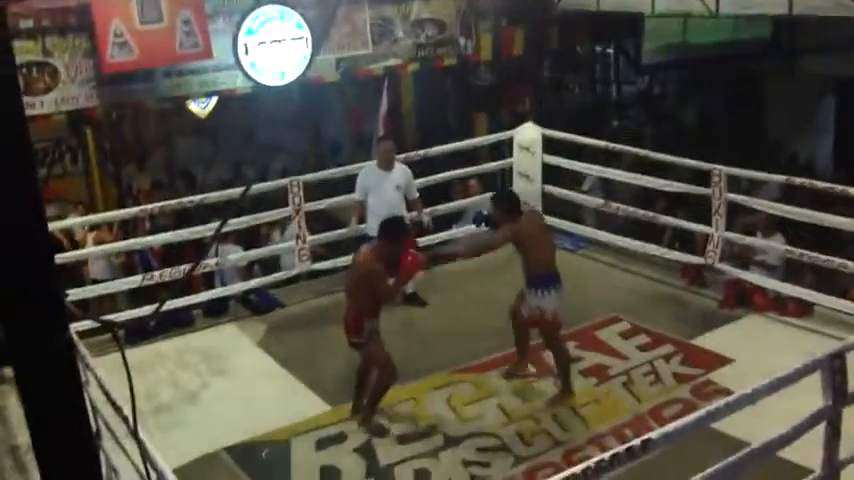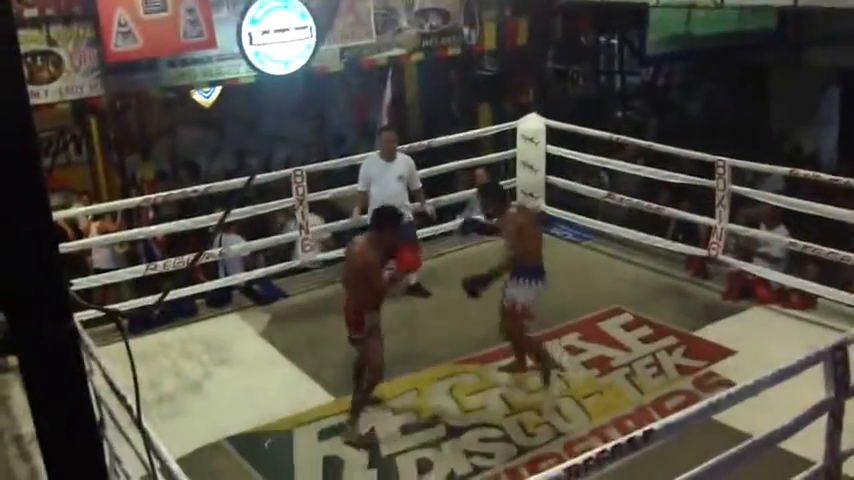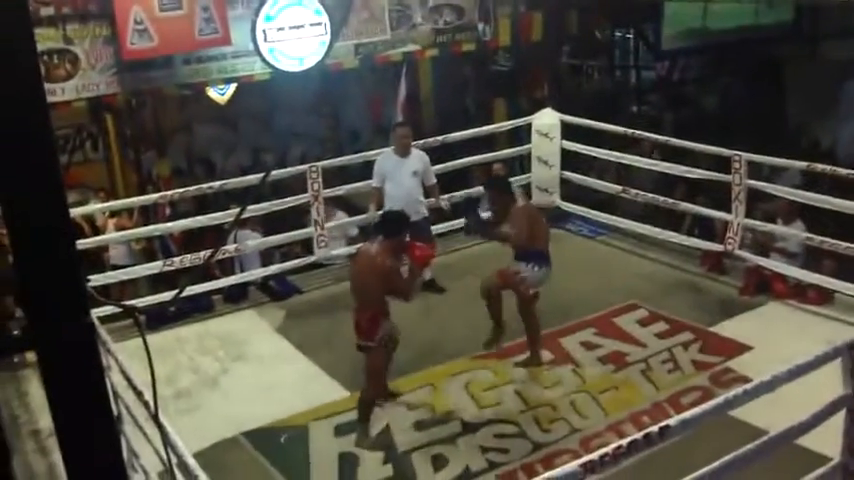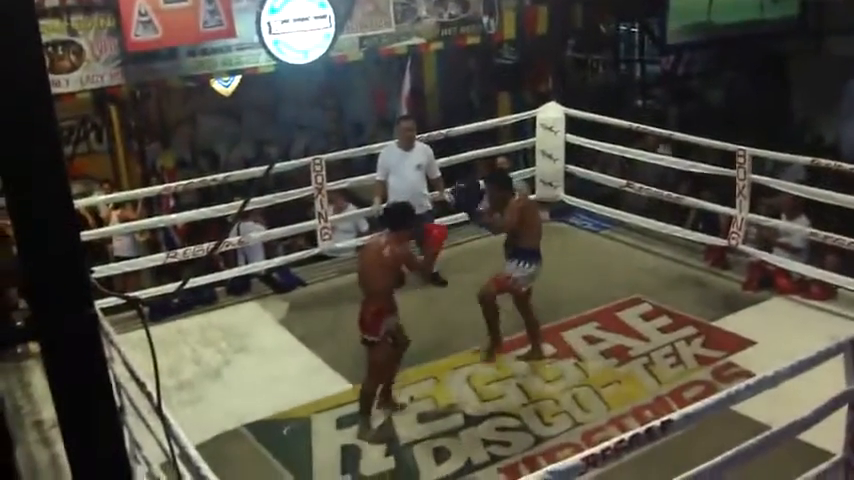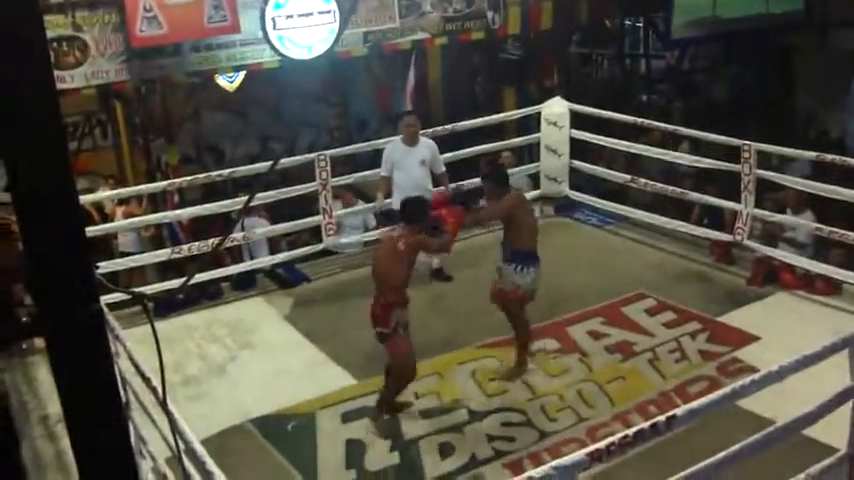
dt=0.2s
person 1, frame 1
left shoulder: (368, 250)
right shoulder: (372, 265)
right elbow: (386, 296)
left wrist: (401, 273)
right wrist: (404, 276)
left hip: (359, 315)
right hip: (361, 322)
left knee: (370, 361)
right knee: (388, 372)
left ankle: (358, 406)
right ankle: (367, 417)
person 1, frame 2
left shoulder: (360, 242)
right shoulder: (368, 257)
right elbow: (382, 291)
left wrist: (393, 272)
right wrist: (401, 272)
left hip: (359, 308)
right hip: (363, 315)
left knee: (366, 355)
right knee: (375, 371)
left ankle: (359, 395)
right ankle: (352, 425)
person 1, frame 3
left shoulder: (366, 249)
right shoulder: (386, 263)
right elbow: (406, 294)
left wrist: (401, 258)
right wrist: (416, 267)
left hip: (366, 313)
right hip: (374, 321)
left knee: (392, 341)
right knee: (374, 380)
left ankle: (381, 390)
right ankle: (362, 433)
person 1, frame 4
left shoulder: (372, 243)
right shoulder: (399, 251)
right elbow: (425, 270)
right wrist: (433, 246)
left hip: (374, 308)
right hip: (379, 315)
left knee: (401, 343)
right knee: (376, 373)
left ankle: (385, 398)
right ankle: (364, 425)
person 1, frame 5
left shoulder: (389, 236)
right shoulder: (414, 241)
right elbow: (443, 246)
right wrist: (451, 226)
left hip: (385, 304)
right hip: (390, 310)
left knee: (398, 360)
right knee: (407, 369)
left ankle: (389, 402)
right ankle: (379, 413)
person 2, frame 1
left shoulder: (517, 228)
right shoulder: (531, 216)
left elbow: (484, 247)
left wrist: (446, 255)
right wrist: (493, 222)
left hip: (543, 287)
right hip: (537, 283)
left knee: (552, 339)
right knee: (517, 315)
left ankle: (566, 388)
right ankle: (521, 364)
person 2, frame 2
left shoulder: (510, 220)
right shoulder: (518, 211)
left elbow: (511, 257)
left wrist: (485, 279)
left hip: (527, 278)
right hip: (525, 274)
left knee: (510, 329)
right knee: (511, 318)
left ankle: (544, 360)
right ankle: (520, 361)
person 2, frame 3
left shoulder: (519, 210)
right shoulder: (514, 206)
left elbow: (520, 241)
right elbow: (496, 224)
left wrist: (489, 232)
right wrist: (484, 225)
left hip: (533, 264)
right hip: (531, 263)
left knee: (488, 286)
right knee: (525, 308)
left ankle: (498, 328)
right ankle: (535, 355)
person 2, frame 4
left shoulder: (517, 204)
right shoulder: (511, 202)
left elbow: (502, 227)
right elbow: (495, 220)
left wrist: (479, 215)
left hip: (524, 262)
right hip: (522, 260)
left knee: (485, 294)
right knee: (522, 304)
left ankle: (495, 339)
right ankle: (536, 349)
person 2, frame 5
left shoulder: (510, 202)
right shoulder: (513, 199)
left elbow: (481, 218)
right elbow: (485, 212)
left hip: (522, 265)
right hip: (515, 261)
left knee: (516, 312)
right knee: (499, 298)
left ankle: (521, 362)
right ankle: (524, 344)
person 3, frame 1
left shoulder: (404, 171)
right shoulder: (366, 173)
left elbow: (413, 197)
right elbow: (360, 199)
left wrist: (421, 214)
right wrist: (355, 219)
right hip: (376, 229)
left ankle: (409, 292)
person 3, frame 2
left shoulder: (406, 161)
right shoulder: (369, 164)
left elbow: (415, 186)
right elbow: (362, 190)
left wrist: (424, 204)
right wrist: (357, 210)
left hip: (404, 217)
left ankle: (413, 283)
person 3, frame 3
left shoulder: (421, 157)
right shoulder: (383, 160)
left elbow: (430, 182)
right elbow: (377, 186)
left wrist: (438, 200)
right wrist: (373, 206)
left hip: (418, 213)
left ankle: (428, 279)
person 3, frame 4
left shoulder: (425, 150)
right shoulder: (387, 153)
left elbow: (434, 175)
right elbow: (381, 179)
left wrist: (442, 193)
right wrist: (377, 200)
left hip: (422, 206)
left ankle: (431, 272)
person 3, frame 5
left shoulder: (429, 145)
right shoulder: (391, 148)
left elbow: (439, 171)
right elbow: (385, 175)
left wrist: (447, 188)
right wrist: (381, 196)
right hip: (401, 204)
left ankle: (436, 267)
